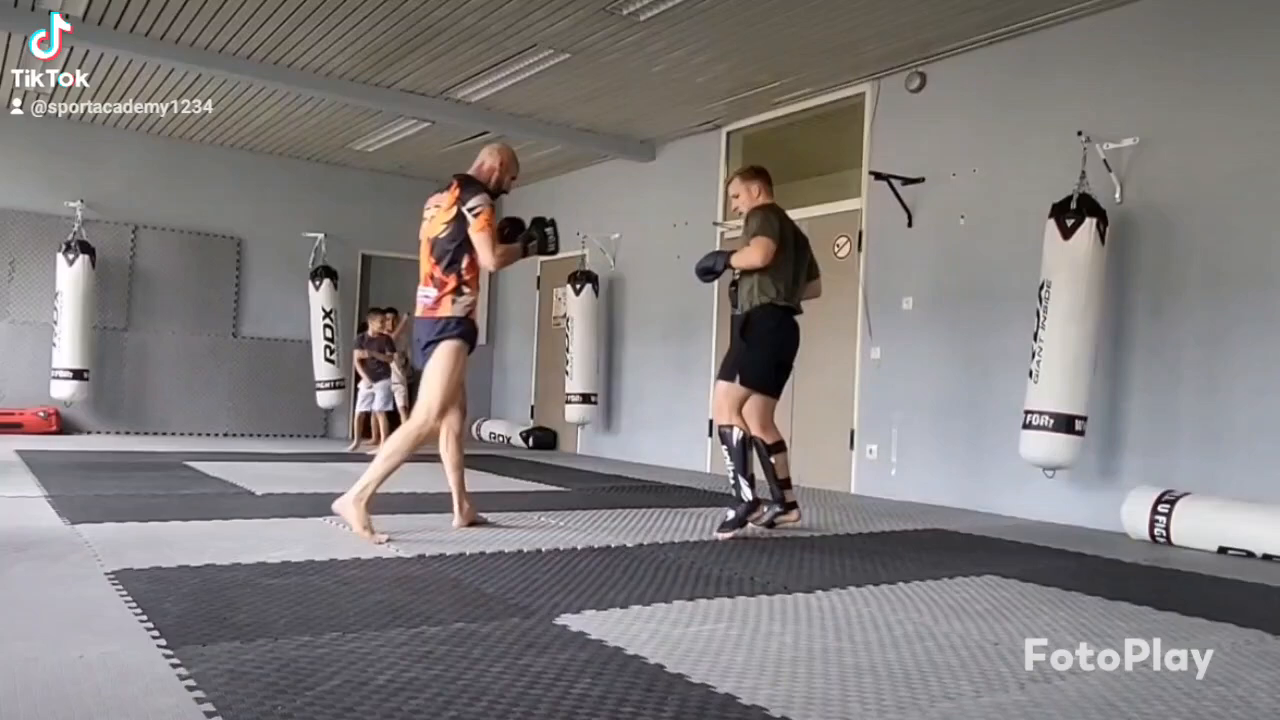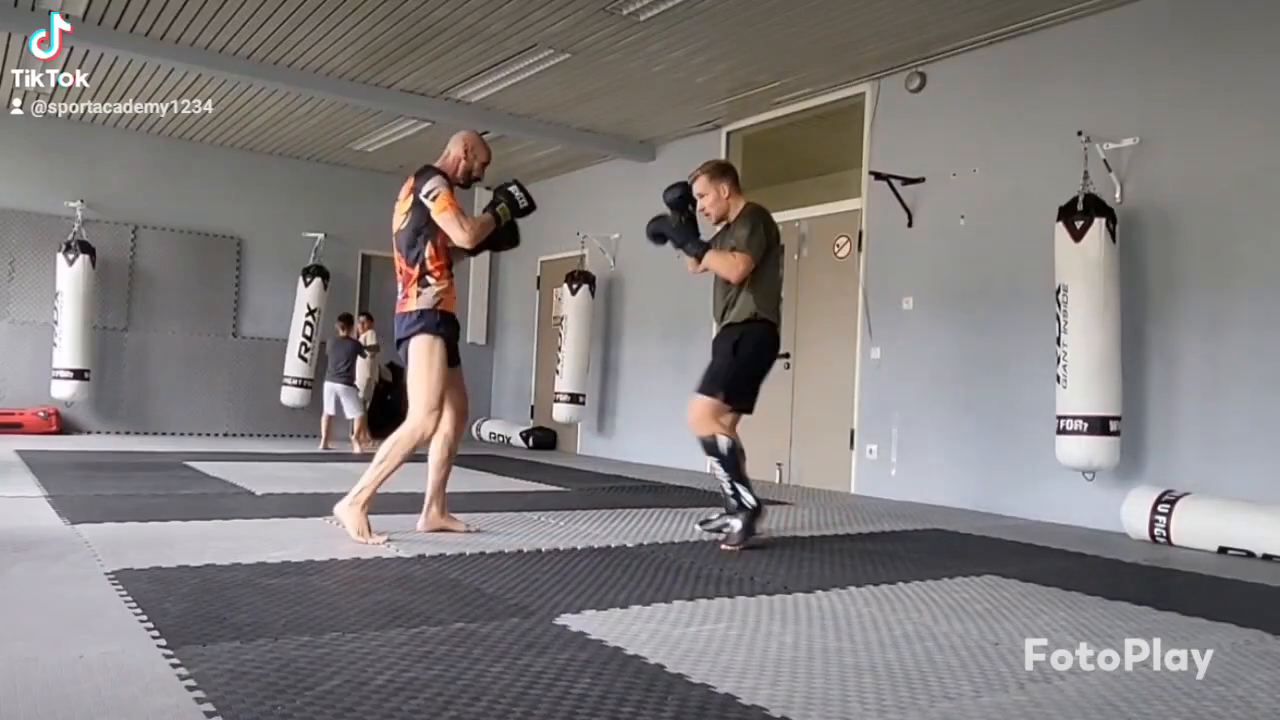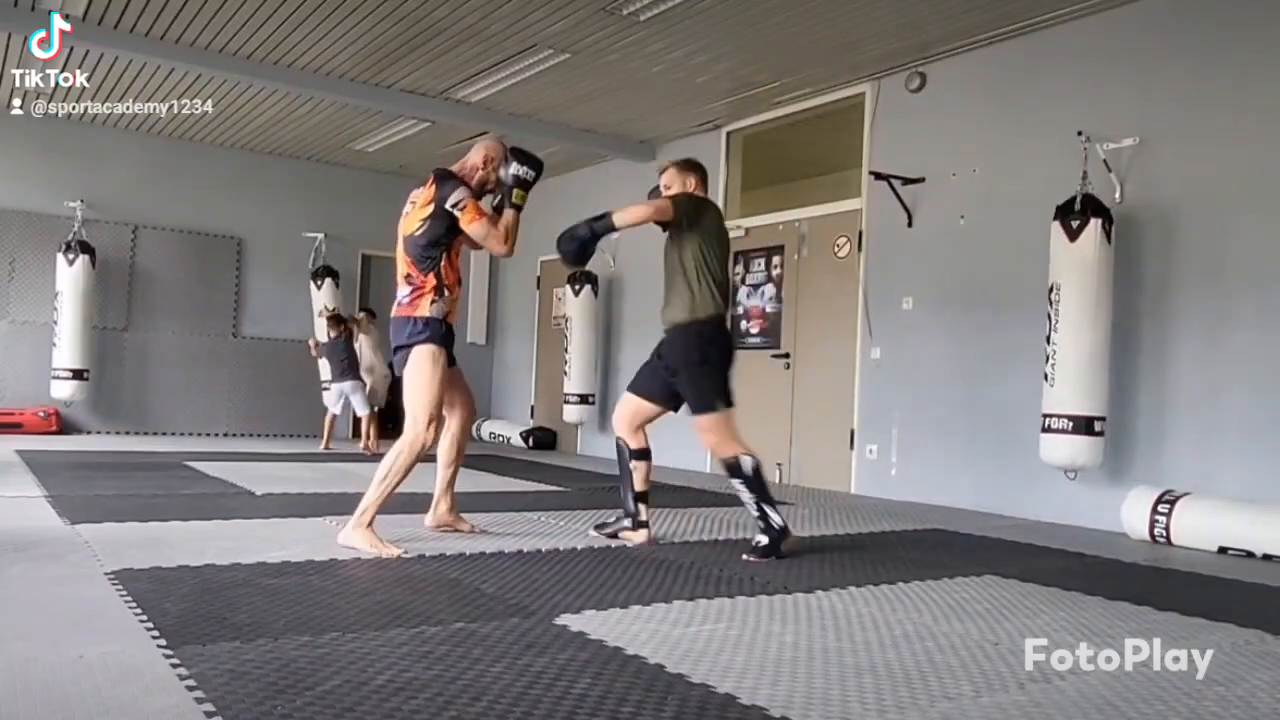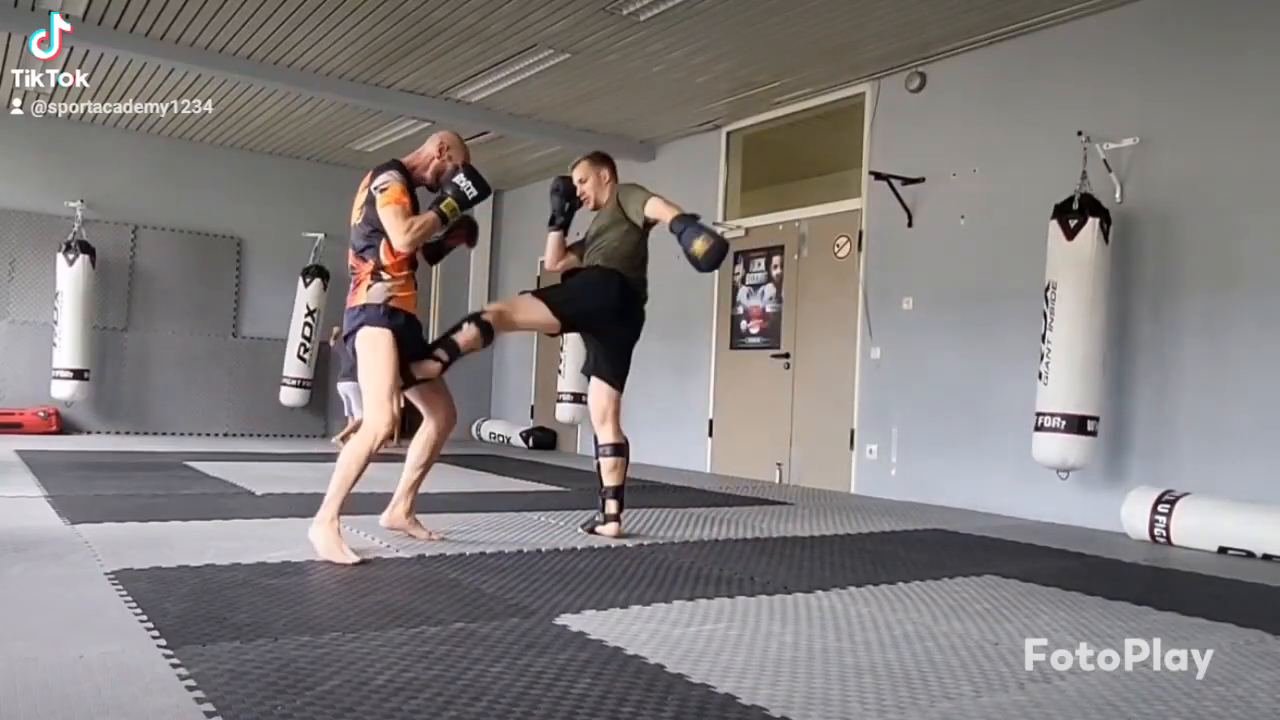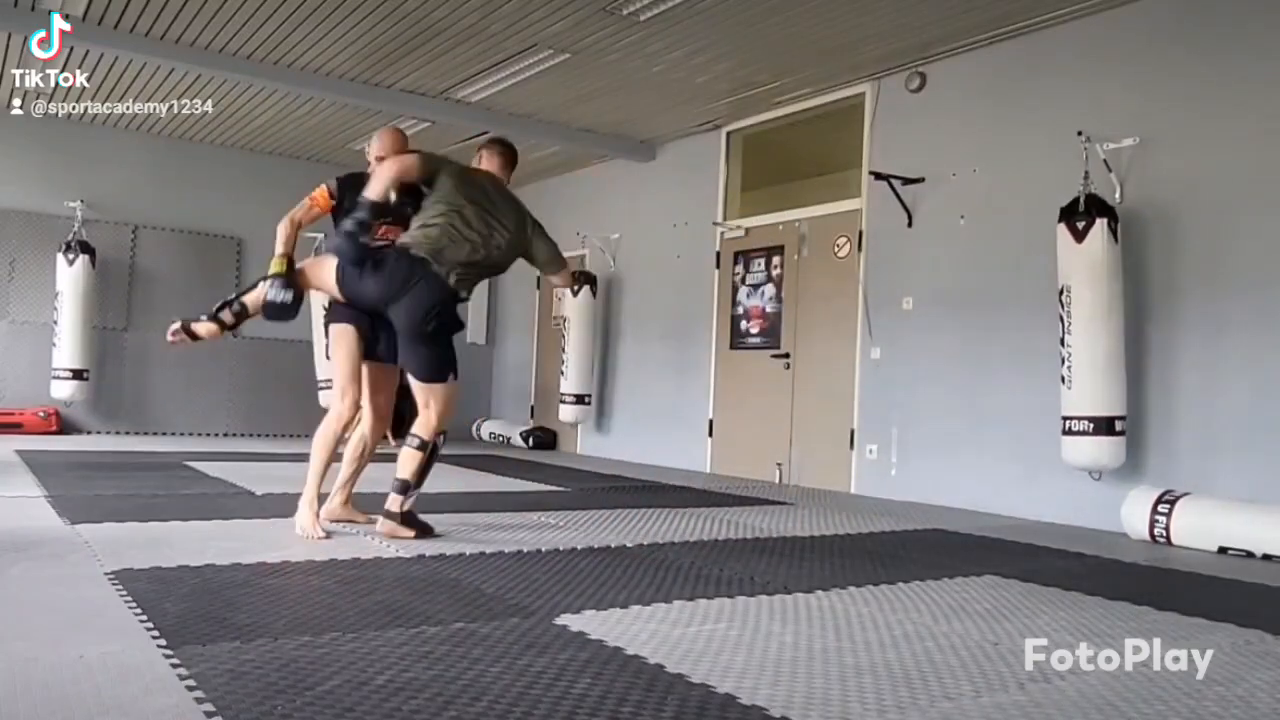
dt=1s
person 1, frame 1
left shoulder: (439, 199)
right shoulder: (476, 198)
right elbow: (491, 261)
left wrist: (498, 236)
right wrist: (527, 244)
left hip: (430, 319)
right hip: (449, 323)
left knee: (454, 417)
right knee: (427, 419)
left ankle: (463, 508)
right ankle: (355, 500)
person 1, frame 2
left shoulder: (429, 191)
right shoulder: (431, 183)
right elbow: (465, 236)
left wrist: (485, 234)
right wrist: (500, 210)
left hip: (437, 318)
right hip: (422, 317)
left knee: (456, 414)
right knee: (425, 420)
left ankle: (433, 511)
right ankle: (357, 500)
person 1, frame 3
left shoulder: (430, 190)
right shoulder: (452, 191)
left elbow: (466, 240)
right elbow: (502, 246)
left wrist: (503, 200)
right wrist: (517, 193)
left hip: (418, 322)
right hip: (421, 324)
left knee: (462, 411)
right knee: (421, 433)
left ankle: (442, 508)
right ankle: (359, 525)
person 1, frame 4
left shoulder: (395, 184)
right shoulder: (389, 176)
right elbow: (402, 234)
left wrist: (441, 243)
right wrist: (451, 203)
left hip: (395, 315)
right hip: (375, 312)
left knee: (442, 413)
right knee: (382, 419)
left ankle: (399, 509)
right ankle: (325, 522)
person 1, frame 5
left shoulder: (414, 198)
right shoulder: (344, 188)
right elbow: (290, 222)
left hip: (382, 312)
right hip: (349, 309)
left knee: (375, 415)
right knee: (347, 403)
left ankle: (338, 501)
right ankle: (307, 502)
person 2, frame 1
left shoulder: (764, 214)
right shoulder: (792, 230)
left elbow: (761, 254)
right elbow: (813, 287)
left wrist: (724, 260)
left hip: (763, 327)
right hip: (780, 328)
left knee: (725, 405)
right knee: (757, 418)
left ankle: (745, 501)
right ankle: (784, 502)
person 2, frame 2
left shoulder: (752, 218)
right shoulder: (734, 228)
left elbow: (735, 269)
right elbow: (701, 263)
left wrist: (687, 241)
right wrist: (684, 223)
left hip: (750, 335)
right hip: (742, 337)
left knee: (702, 416)
right knee: (715, 426)
left ankle: (747, 503)
right ankle: (735, 511)
person 2, frame 3
left shoulder: (695, 205)
right shoulder: (700, 228)
left elbow: (649, 210)
right elbow: (680, 271)
left wrist: (595, 226)
right wrist: (659, 210)
left hip: (699, 336)
right hip: (678, 341)
left knee: (718, 440)
right knee: (625, 422)
left ankle: (771, 526)
right ankle: (634, 520)
person 2, frame 4
left shoulder: (625, 199)
right shoulder: (596, 233)
left elbow: (657, 206)
right elbow: (553, 262)
left wrist: (686, 225)
right wrist: (560, 217)
left hip: (601, 289)
right hip: (624, 312)
left knee: (501, 312)
right knee: (605, 419)
left ankle: (434, 361)
right ankle: (611, 513)
person 2, frame 5
left shoulder: (450, 171)
right shoulder: (519, 221)
left elbow: (397, 166)
right elbow: (562, 276)
left wrist: (364, 213)
right wrist: (569, 277)
left hip: (390, 271)
right hip: (431, 305)
left knee: (305, 270)
right knee: (432, 414)
left ankle: (216, 322)
right ankle: (396, 511)
